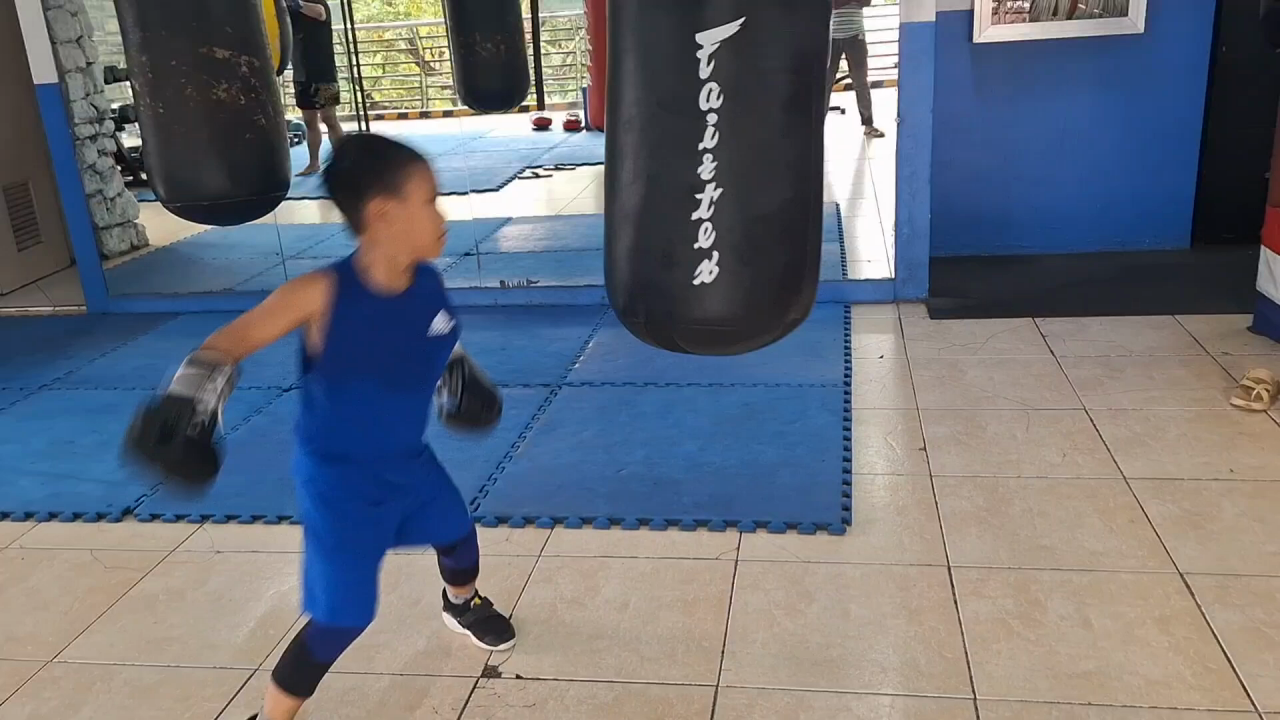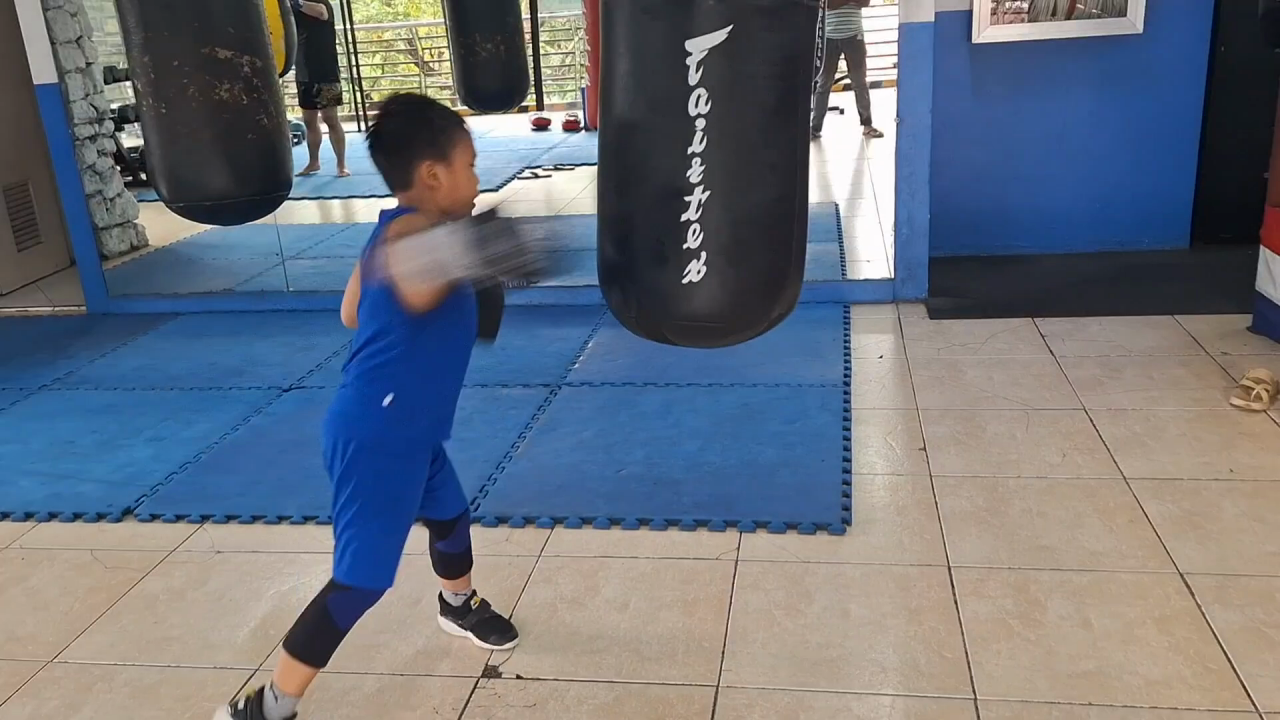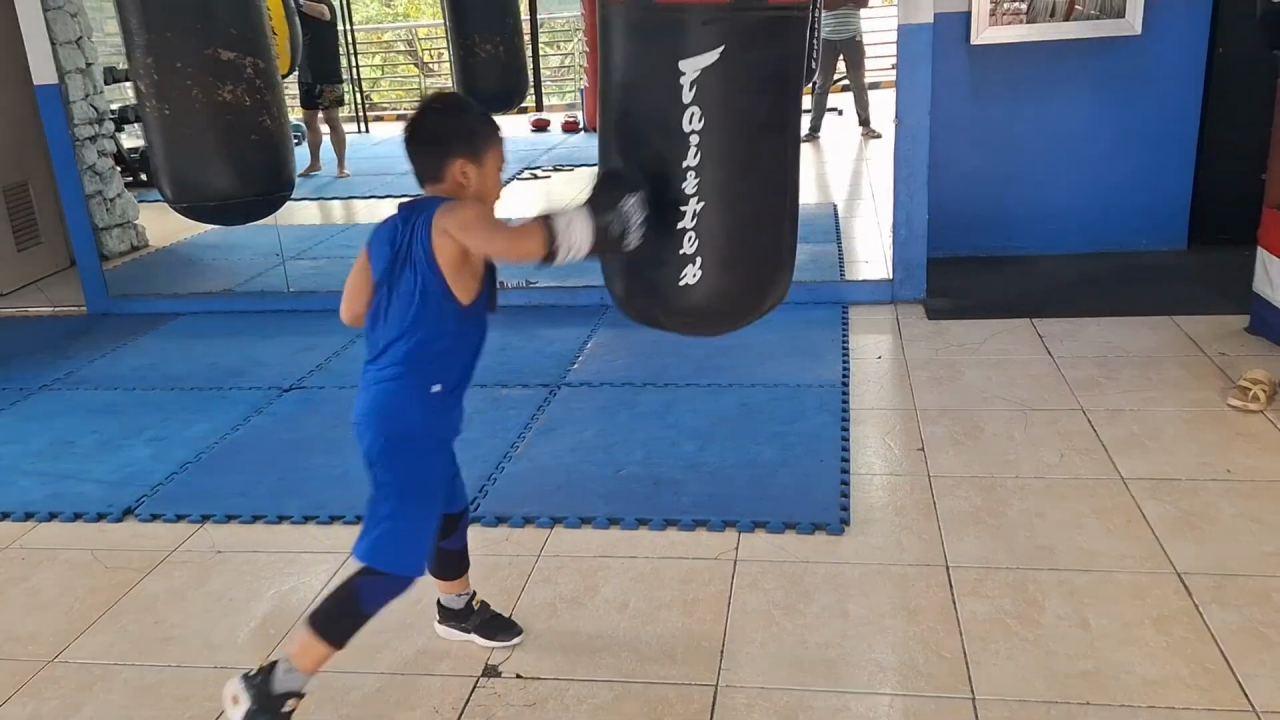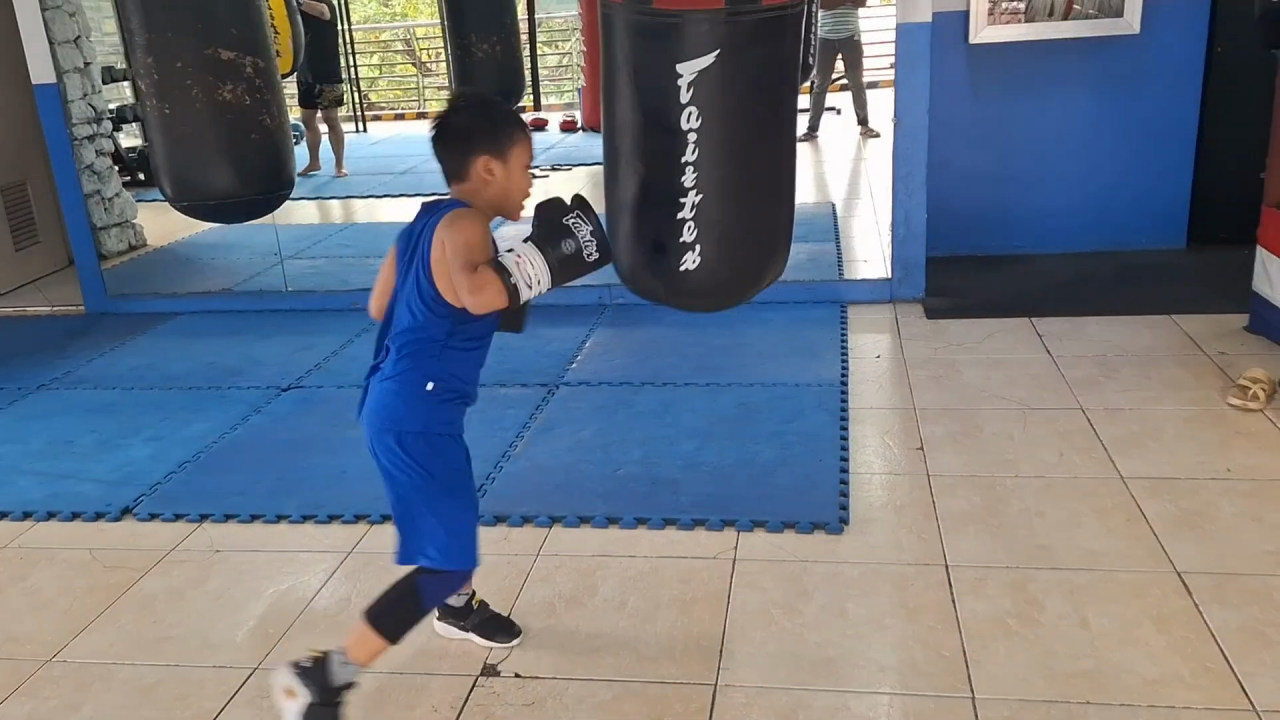
dt=0.1s
person 1, frame 1
left shoulder: (427, 280)
right shoulder: (321, 295)
right elbow: (227, 343)
left wrist: (458, 377)
right wrist: (190, 397)
left hip: (402, 457)
right hip: (340, 475)
left knee: (456, 534)
right knee: (341, 617)
left ankle: (465, 604)
person 1, frame 2
left shoulder: (394, 233)
right shoulder: (413, 233)
left elbow: (351, 310)
right elbow: (413, 271)
left hip: (418, 427)
right hip: (377, 431)
left knee: (450, 517)
right knee: (362, 580)
left ankle: (460, 605)
person 1, frame 3
left shoulder: (390, 231)
right shoulder: (458, 220)
left elbow: (352, 312)
right elbow: (525, 240)
right wrist: (595, 223)
left hip: (394, 406)
right hip: (410, 417)
left knee: (448, 513)
right knee: (395, 565)
left ankle: (457, 608)
person 1, frame 4
left shoulder: (421, 228)
right shoulder: (464, 226)
left elbow: (381, 307)
right elbow: (479, 291)
right wrist: (546, 258)
left hip: (402, 406)
right hip: (416, 416)
left knee: (453, 517)
right knee: (447, 561)
left ankle: (459, 607)
